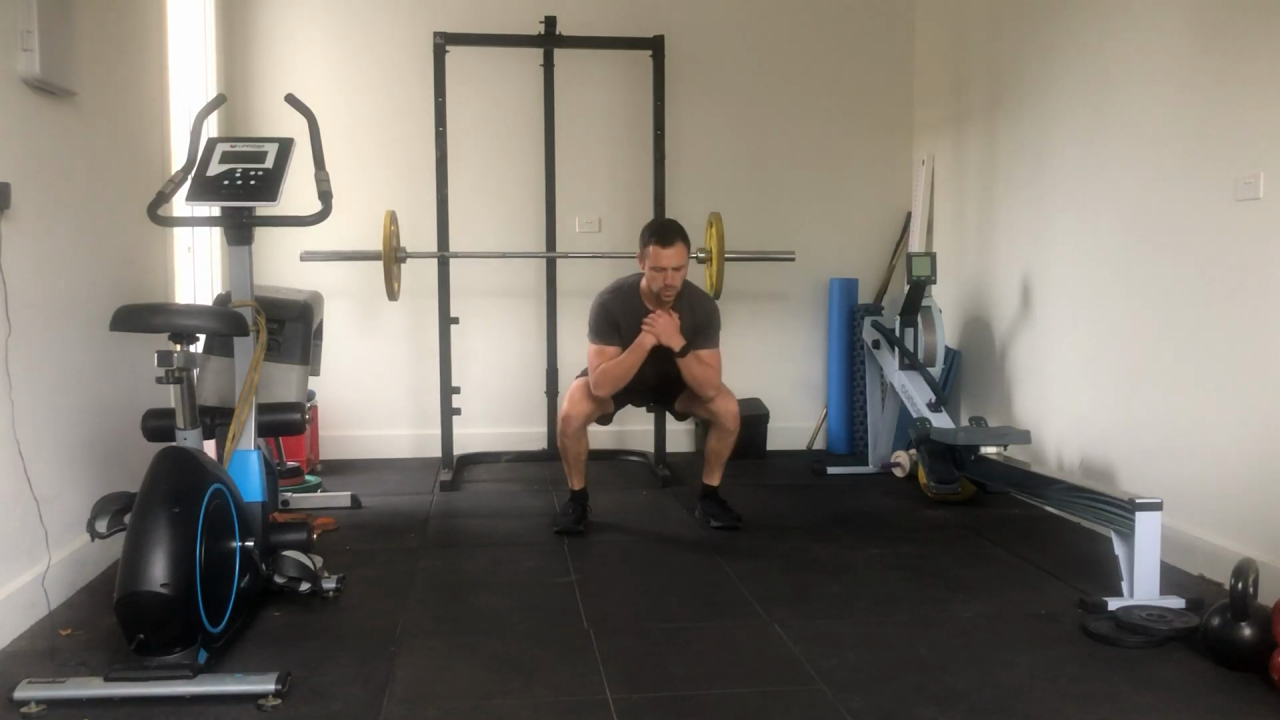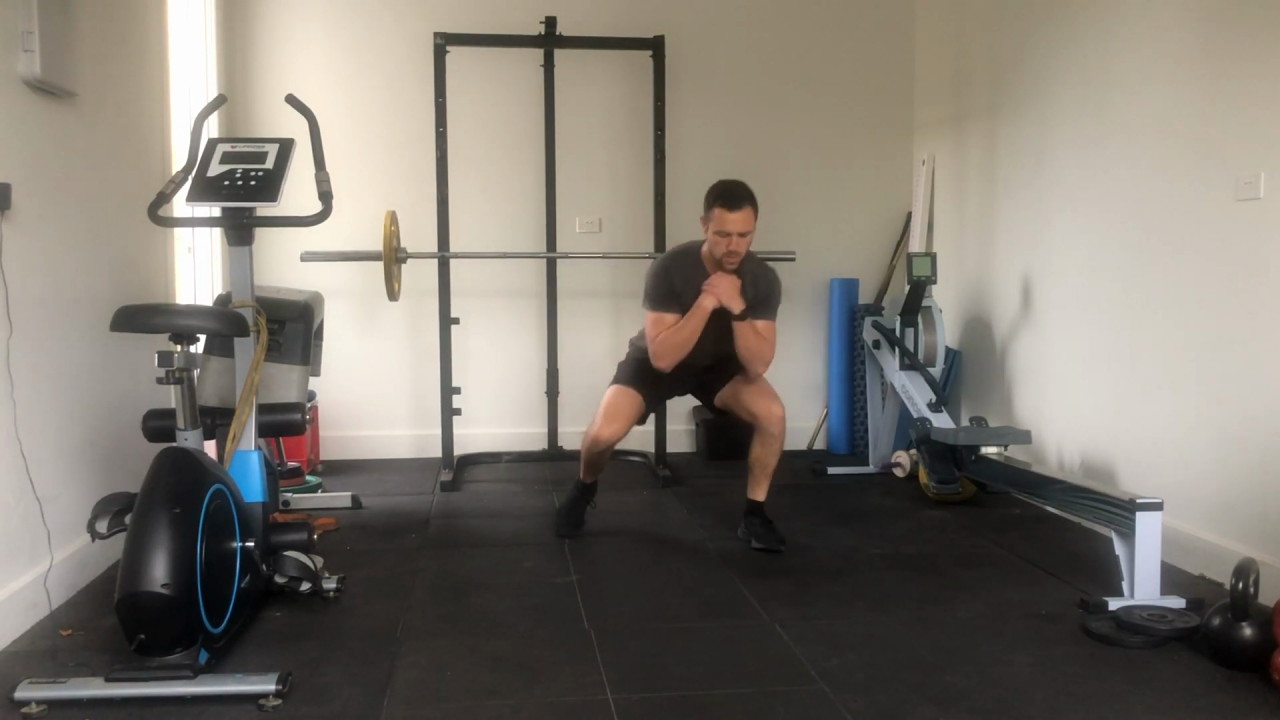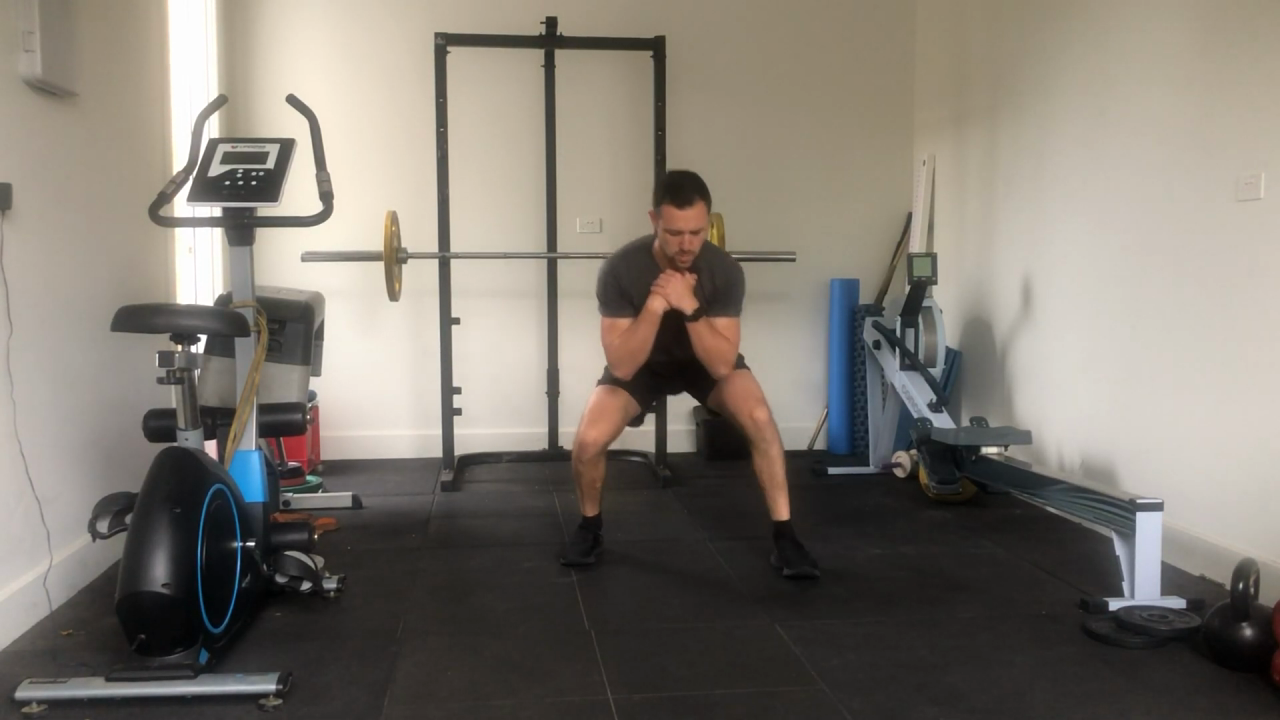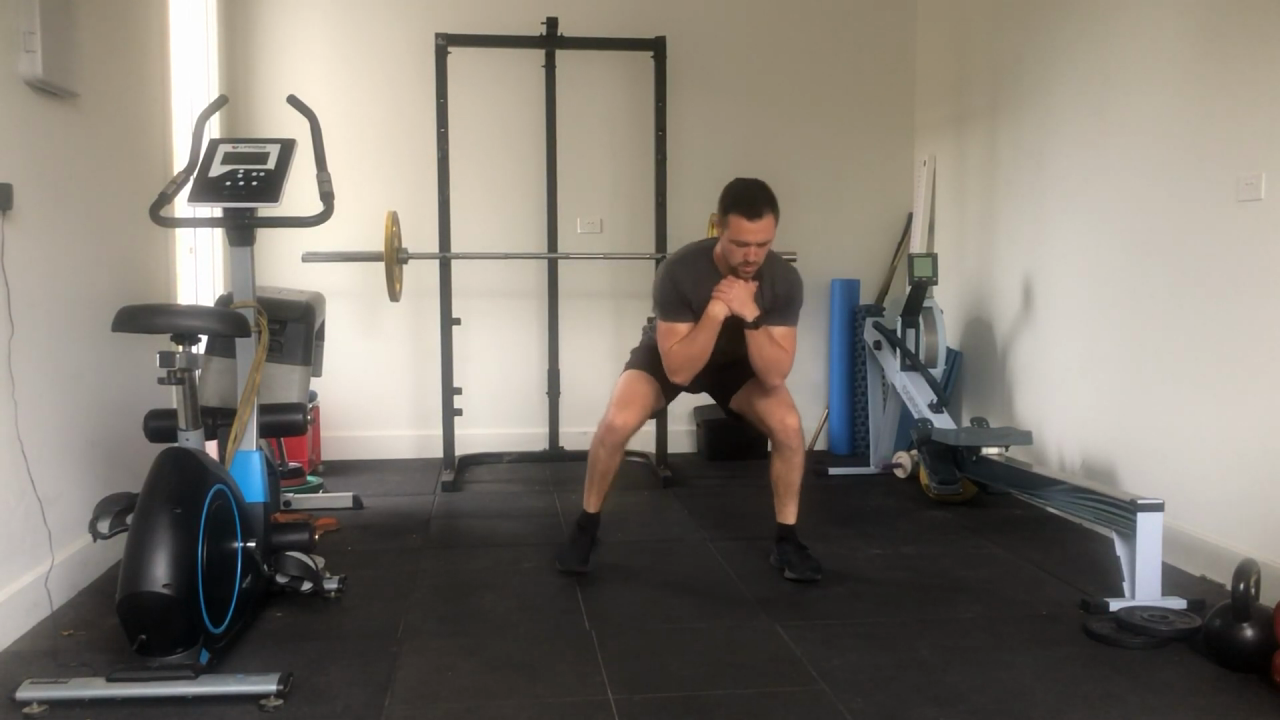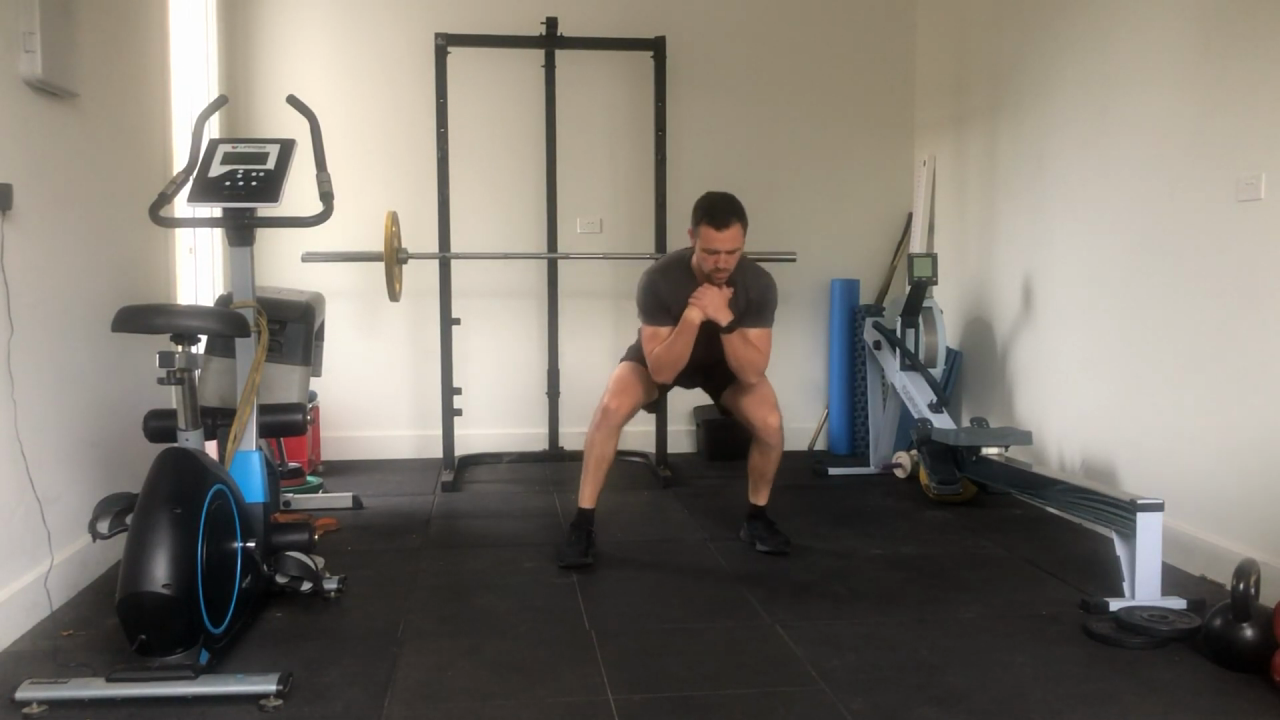
dt=1s
person 1, frame 1
left shoulder: (702, 307)
right shoulder: (610, 303)
left elbow: (709, 389)
right elbow: (600, 386)
left wrist: (678, 345)
right wrist: (645, 341)
left hip: (674, 377)
right hip: (618, 376)
left knee: (728, 411)
right knee: (572, 414)
left ankle: (709, 496)
right ankle: (577, 499)
person 1, frame 2
left shoulder: (764, 279)
right shoulder: (669, 269)
left elbow: (758, 366)
right elbow: (662, 359)
left wrist: (738, 307)
right wrist: (705, 304)
left hip: (716, 363)
right hip: (656, 359)
left knee: (772, 415)
right knee: (602, 435)
left ankle: (754, 514)
right ankle: (585, 487)
person 1, frame 3
left shoulder: (724, 270)
right shoulder: (620, 270)
left elbow: (723, 366)
right elbow: (621, 367)
left wrist: (690, 308)
right wrist: (654, 306)
left hip: (704, 357)
right hip: (642, 362)
left knee: (759, 419)
right knee: (588, 441)
left ankle: (784, 535)
right ankle: (590, 525)
person 1, frame 4
left shoulder: (785, 280)
right shoulder: (679, 271)
left elbow: (774, 377)
right elbow: (678, 372)
left wrist: (751, 315)
right wrist: (715, 312)
left hip: (737, 359)
right hip: (668, 354)
left knee: (789, 426)
right knee: (617, 424)
left ankle: (786, 538)
right ankle: (587, 523)
person 1, frame 5
left shoulder: (759, 284)
right shoulder: (660, 279)
left elbow: (752, 374)
right elbow: (660, 372)
left wrist: (726, 319)
right wrist: (691, 317)
left hip: (726, 358)
right hip: (664, 352)
left knee: (770, 425)
right knee: (611, 409)
left ankle: (756, 517)
right ankle: (583, 524)
